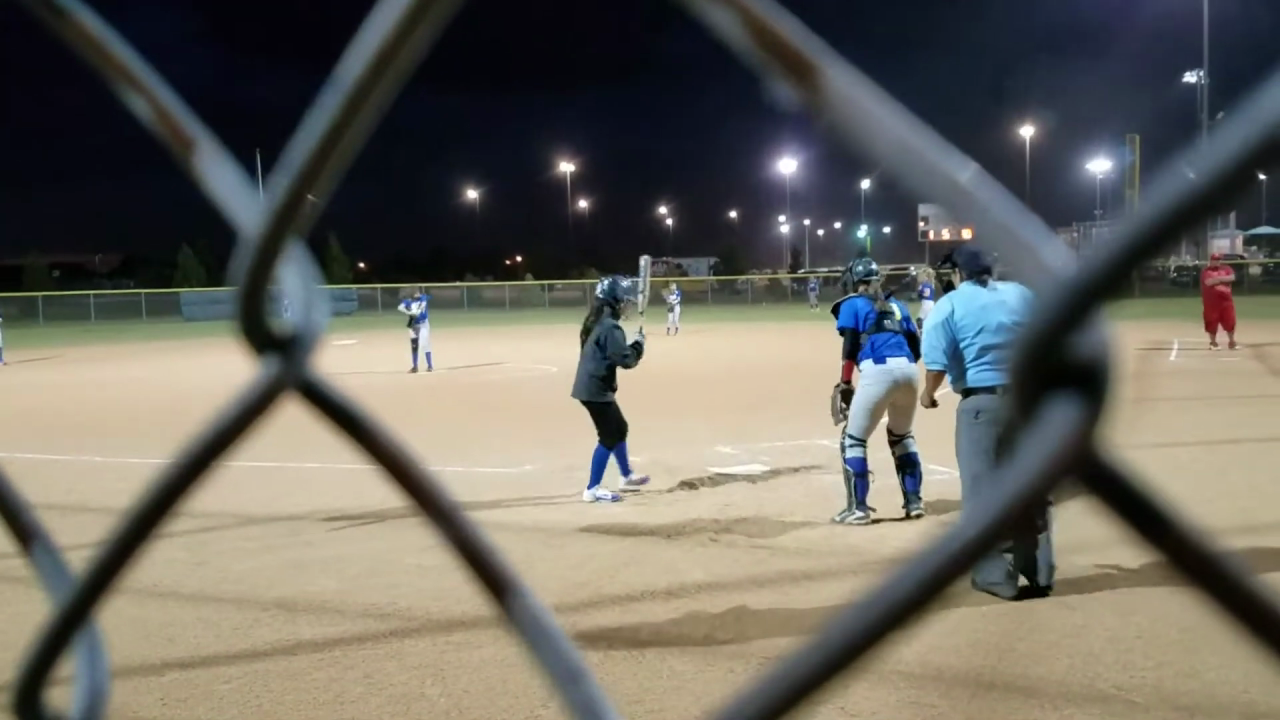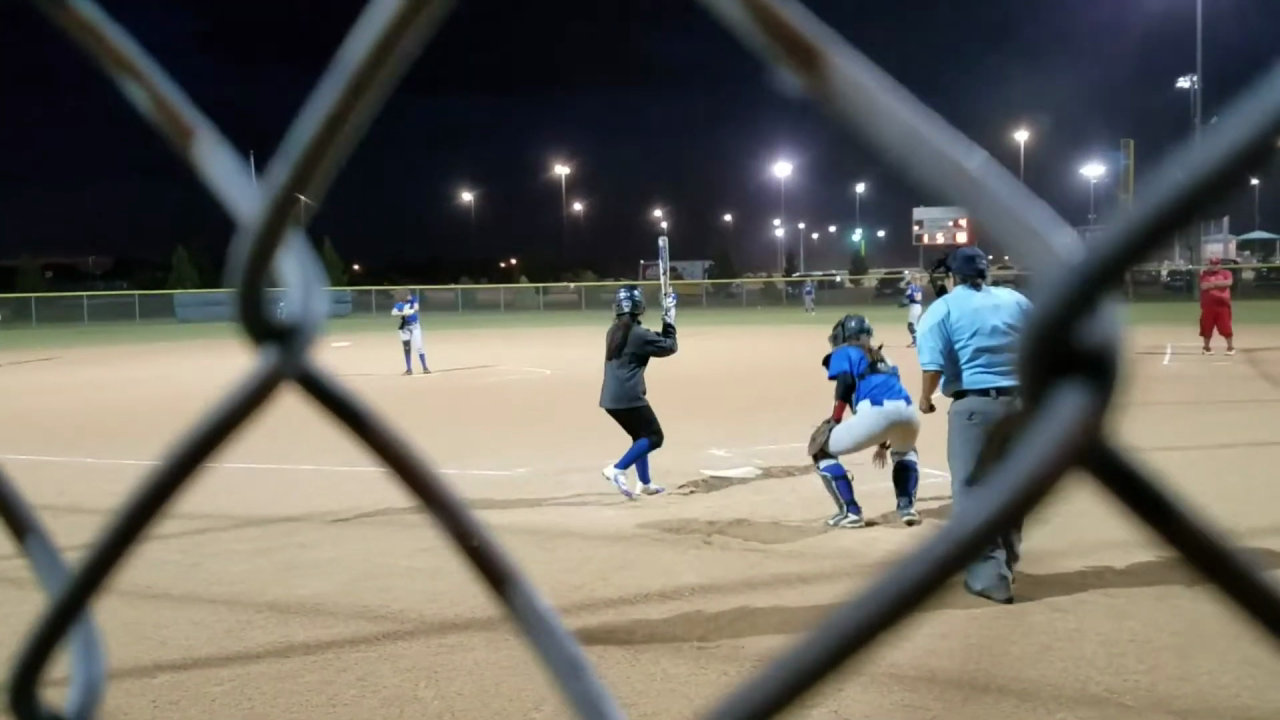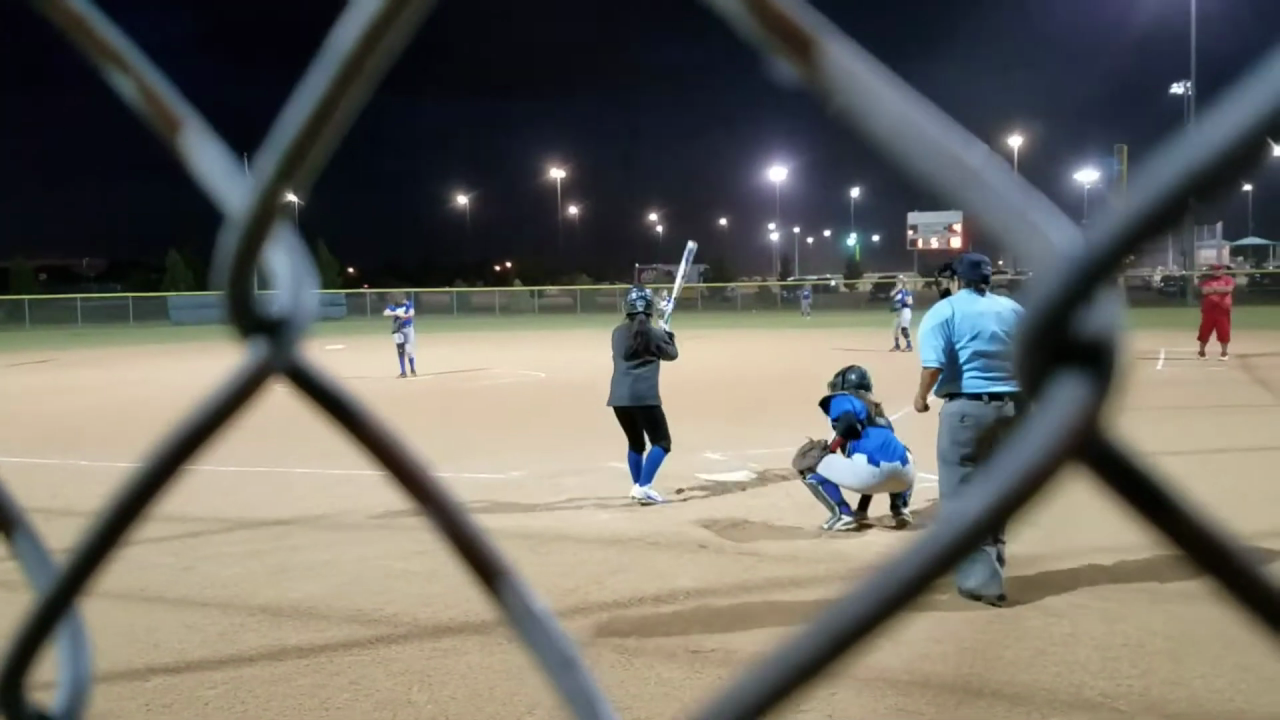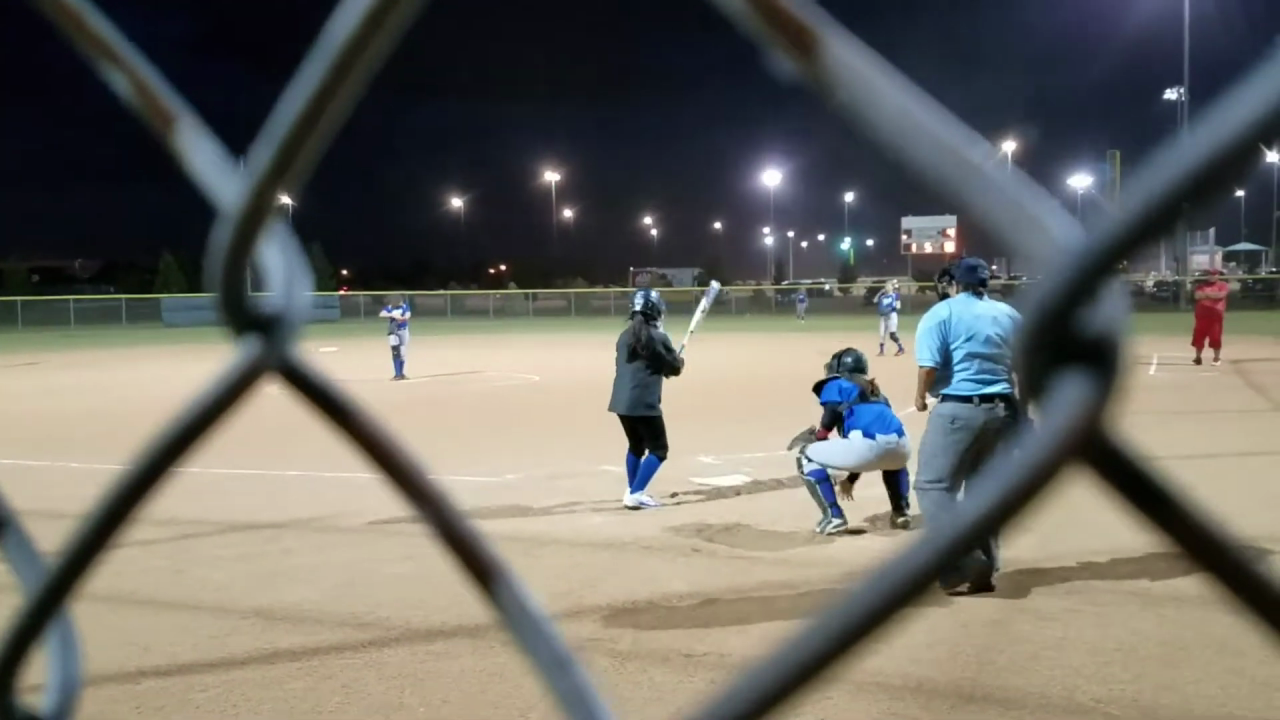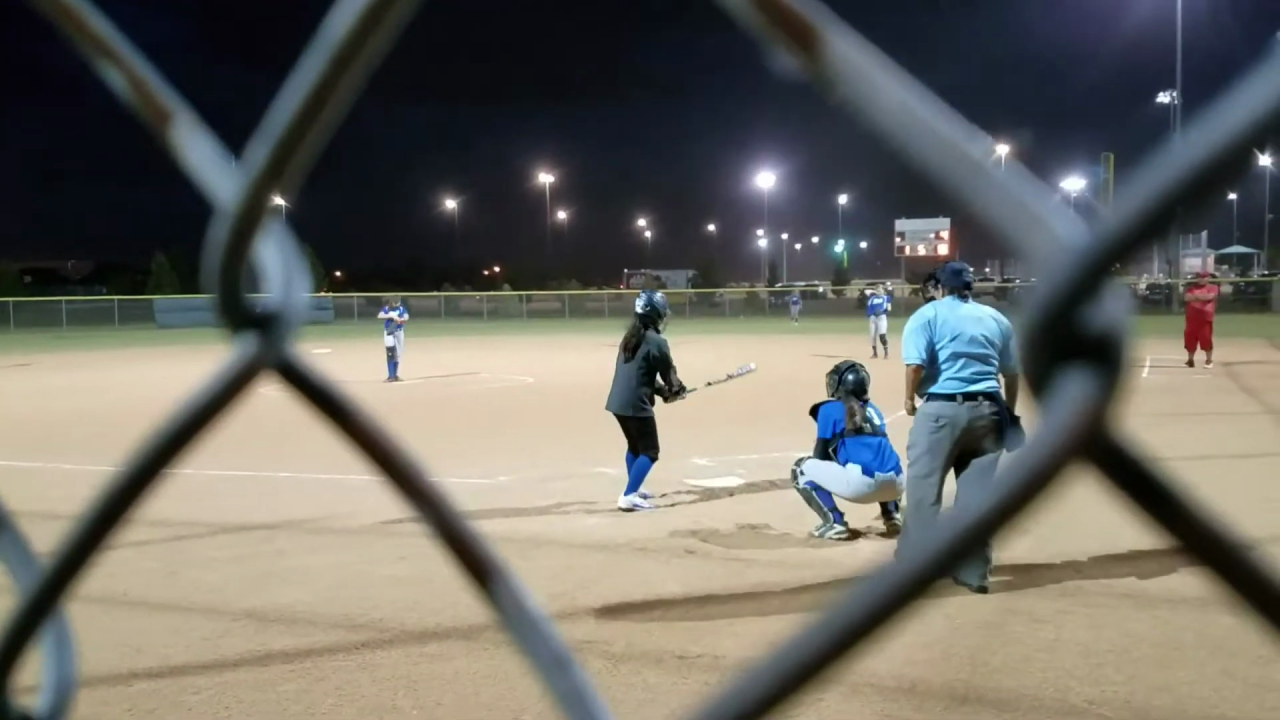
dt=0.3s
person 1, frame 1
left shoulder: (948, 306)
right shoulder: (1023, 295)
left elbow: (937, 363)
left wrist: (928, 393)
left hip: (983, 404)
left knee: (985, 489)
left ankle: (997, 575)
right ankle: (1038, 574)
person 1, frame 2
left shoulder: (942, 309)
right shoulder: (1017, 300)
left elbow: (933, 366)
left wrist: (925, 398)
left hip: (974, 406)
right hip: (1020, 402)
left knee: (975, 492)
left ankle: (990, 578)
right ankle: (1005, 563)
person 1, frame 3
left shoulder: (944, 310)
right shoulder: (1015, 310)
left elbow: (933, 365)
left wrist: (921, 396)
right wrist: (1022, 403)
left hip: (966, 409)
right hip: (1010, 408)
left knee: (961, 495)
left ankle: (981, 580)
right ankle: (991, 568)
person 1, frame 4
left shoulder: (942, 313)
right shoulder: (1011, 316)
left elbow: (929, 366)
left wrist: (920, 396)
right wrist: (1021, 411)
left hip: (957, 410)
right hip: (1001, 411)
left knee: (933, 484)
left ankle: (961, 561)
right ankle: (983, 569)
person 1, frame 5
left shoulder: (928, 314)
right shoulder: (997, 318)
left elbow: (914, 364)
right elbow: (1012, 373)
left wrist: (909, 397)
right wrist: (1008, 411)
left hip: (941, 409)
right hip: (987, 410)
left knee: (923, 488)
right knee: (976, 493)
right ankle: (973, 572)
person 2, frame 1
left shoulder: (595, 322)
right shoulder: (610, 327)
right elbow: (627, 361)
left wrist: (633, 348)
right wrist: (639, 345)
left hip: (590, 387)
right hip: (596, 390)
left knee: (618, 429)
right knee: (609, 437)
left ankle: (627, 477)
right ankle: (592, 489)
person 2, frame 2
left shoulder: (614, 332)
right shoulder: (639, 335)
right elbow: (668, 347)
left wrist: (663, 327)
right wrist: (669, 324)
left hip: (611, 397)
right hip: (629, 397)
left knee: (643, 435)
right knee: (654, 437)
left ankle: (645, 484)
right ankle: (617, 469)
person 2, frame 3
left shoulder: (618, 332)
right shoulder: (655, 334)
right elbow: (672, 354)
right wrist: (668, 335)
left hip: (619, 398)
right hip: (644, 398)
left knee: (635, 442)
right knee: (661, 442)
left ankle: (638, 486)
right ankle: (643, 487)
person 2, frame 4
left shoulder: (624, 336)
right shoulder: (658, 338)
right elbow: (675, 368)
right wrist: (679, 361)
left hip: (622, 402)
right hip: (644, 404)
left knee: (636, 446)
right knee: (658, 450)
left ankle: (633, 490)
right ankle: (635, 494)
person 2, frame 5
left shoulder: (630, 337)
right shoulder: (657, 342)
right elbow: (667, 373)
left wrist: (662, 391)
right wrist: (677, 390)
left hip: (618, 401)
right hip: (636, 404)
left knee: (635, 445)
right knee: (649, 451)
left ankle: (632, 490)
right ankle: (629, 496)
person 3, frame 1
left shoulder: (851, 304)
right shoulder: (896, 305)
left elbow: (851, 343)
right elbow: (915, 346)
left wrist: (844, 383)
left hip: (878, 373)
right hip: (908, 371)
left knee: (853, 440)
right knee: (902, 437)
left ankle: (858, 508)
right ankle: (914, 502)
person 3, frame 2
left shoulder: (842, 353)
right shoulder: (881, 357)
left elbow: (845, 384)
left wrist: (835, 420)
right wrist: (883, 445)
left hip: (876, 412)
right hip: (907, 412)
left knee: (822, 452)
right knee: (905, 451)
left ankle: (850, 512)
right ankle: (907, 507)
person 3, frame 3
left shoulder: (841, 400)
right shoulder: (876, 410)
left elbow: (848, 423)
left wrist: (830, 448)
right wrist: (862, 507)
left hip: (869, 470)
left knee: (807, 464)
left ankle: (843, 515)
right ankle: (900, 509)
person 3, frame 4
left shoulder: (833, 384)
right shoulder: (873, 390)
left elbow: (832, 413)
left wrist: (819, 435)
right wrist: (851, 478)
left hip: (866, 443)
right hip: (900, 447)
left knee: (807, 455)
left ankle: (833, 517)
right ankle: (901, 511)
person 3, frame 5
left shoulder: (829, 408)
right shoulder: (873, 410)
left elbow: (821, 456)
left hip: (861, 483)
right hip: (895, 483)
left knee: (801, 469)
left ankle: (835, 523)
right ankle: (892, 517)
